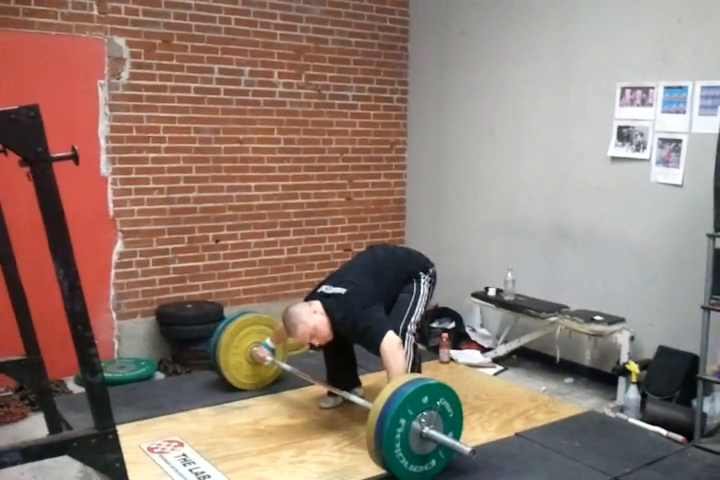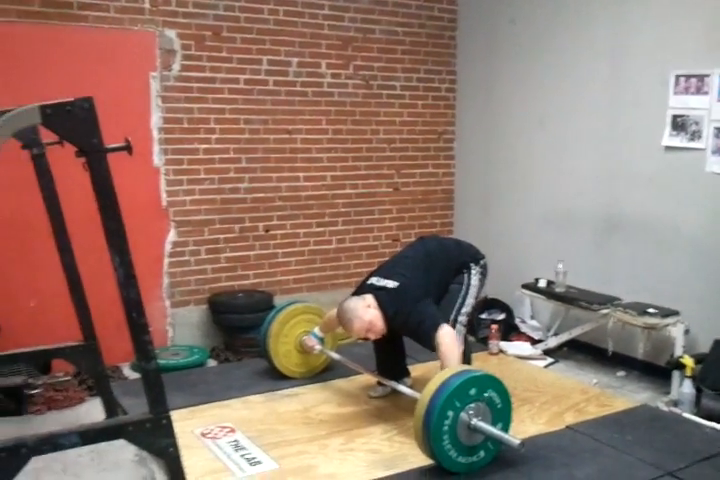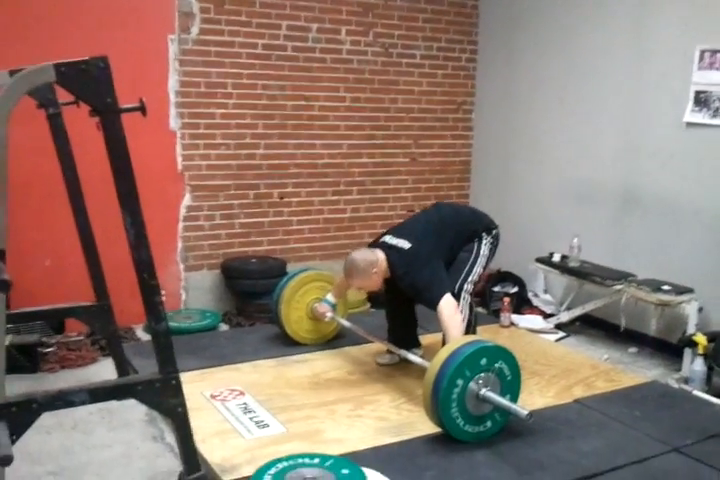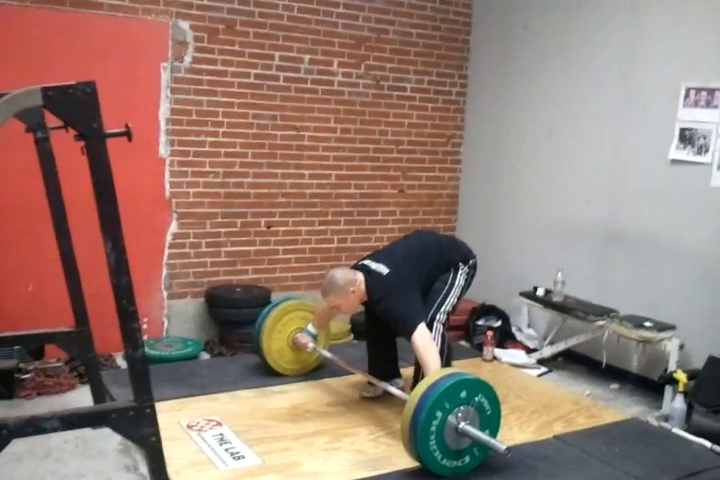
dt=0.4s
person 1, frame 1
left shoulder: (350, 311)
right shoulder: (312, 305)
left elbow: (392, 344)
right elbow: (289, 323)
right wrist: (268, 346)
left hip: (415, 273)
right hip: (379, 267)
left knee: (401, 332)
right knee: (335, 334)
right ankle: (346, 387)
person 1, frame 2
left shoulder: (404, 305)
right shoulder: (362, 298)
left elbow: (447, 337)
right elbow: (338, 314)
right wrist: (316, 335)
left hip: (466, 265)
right hip: (429, 257)
left knee: (452, 323)
right knee: (386, 324)
right ankle: (395, 377)
person 1, frame 3
left shoulder: (412, 268)
right shoulder: (375, 254)
left elbow: (448, 307)
right elbow: (350, 274)
right wrist: (329, 301)
left hip: (478, 234)
right hip: (443, 225)
left knee: (458, 292)
right knee: (394, 288)
right ankle: (405, 346)
person 1, frame 4
left shoulder: (389, 293)
right shoulder: (354, 278)
left elbow: (421, 338)
right elbow: (328, 306)
right wrist: (310, 332)
left hip: (456, 262)
right hip: (422, 256)
left knee: (431, 321)
right knee: (376, 316)
right ankle: (387, 377)
